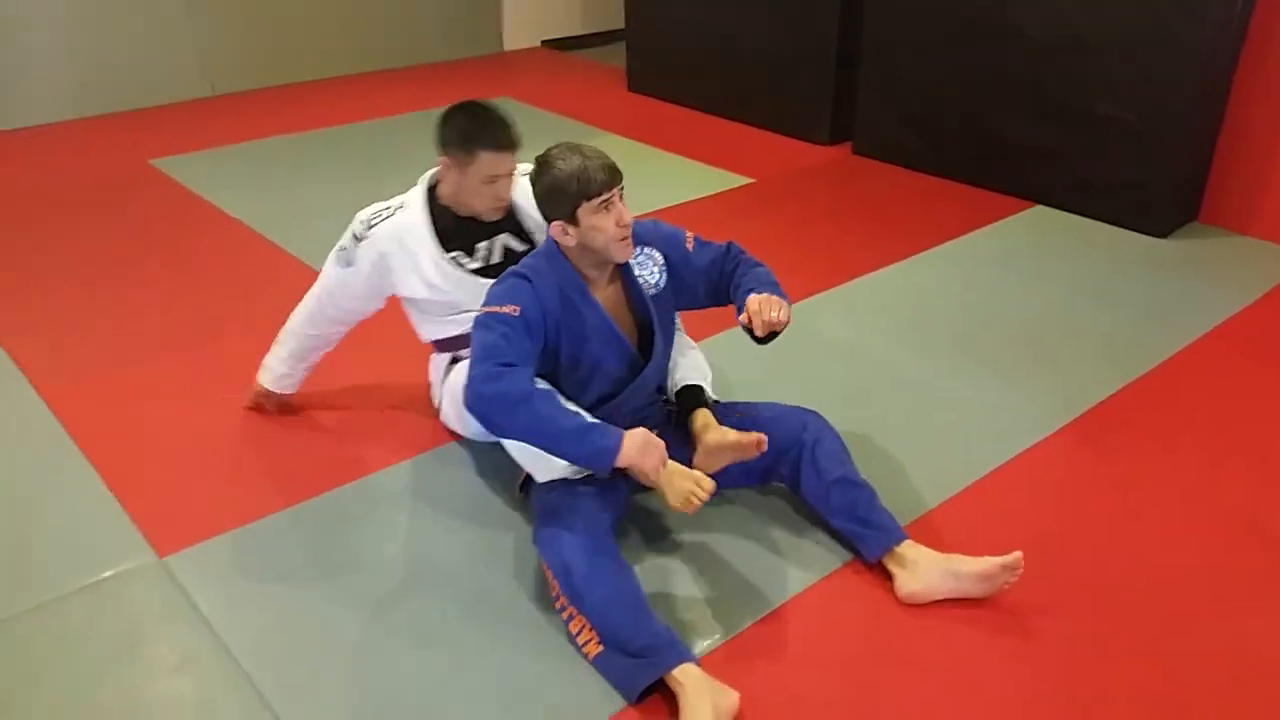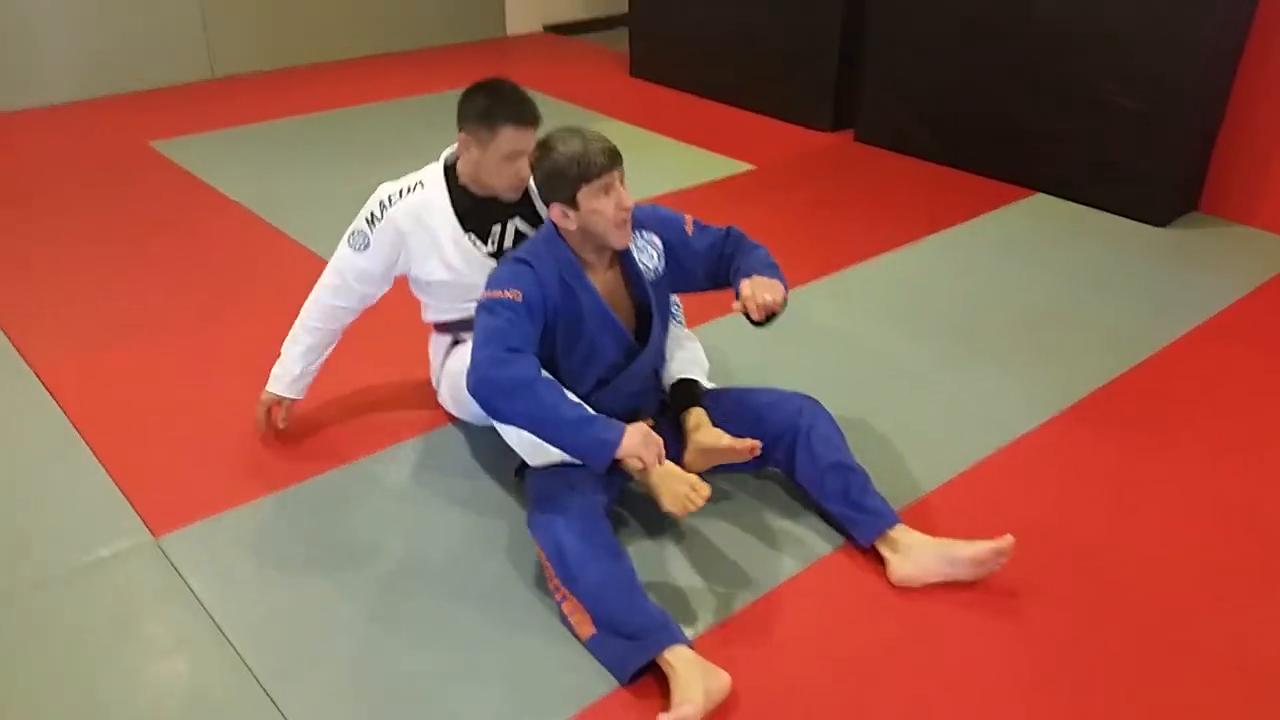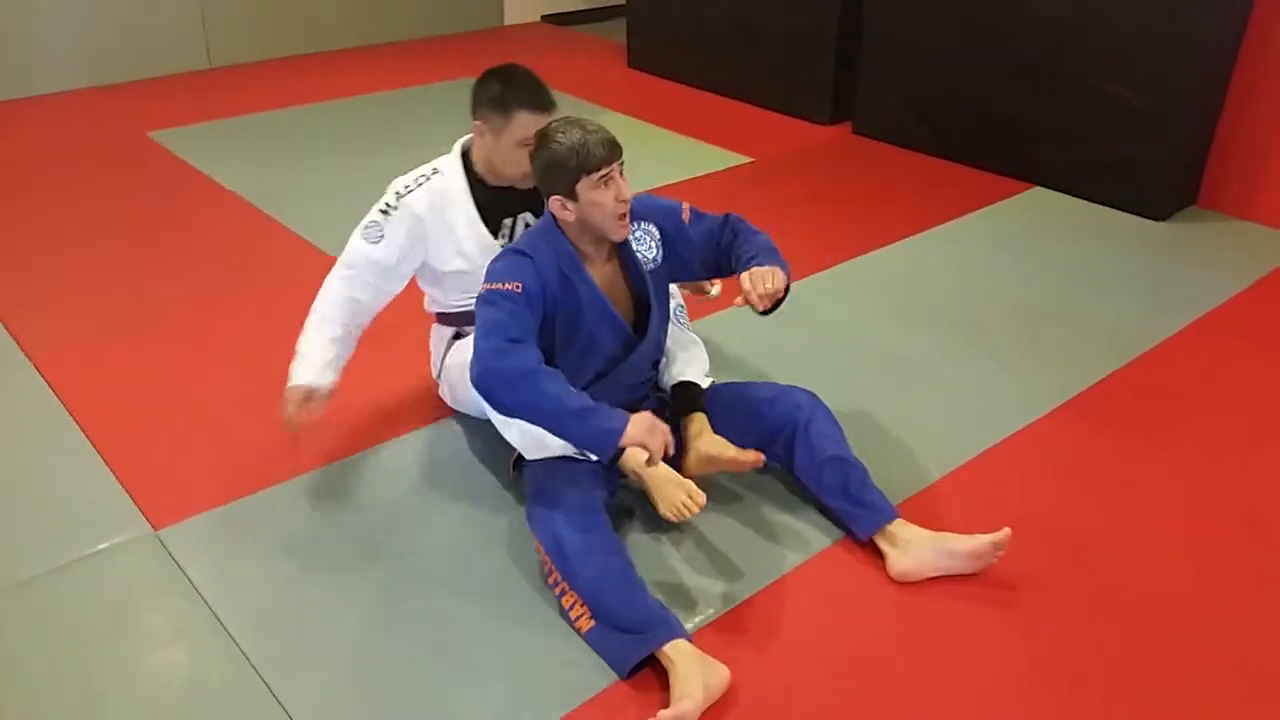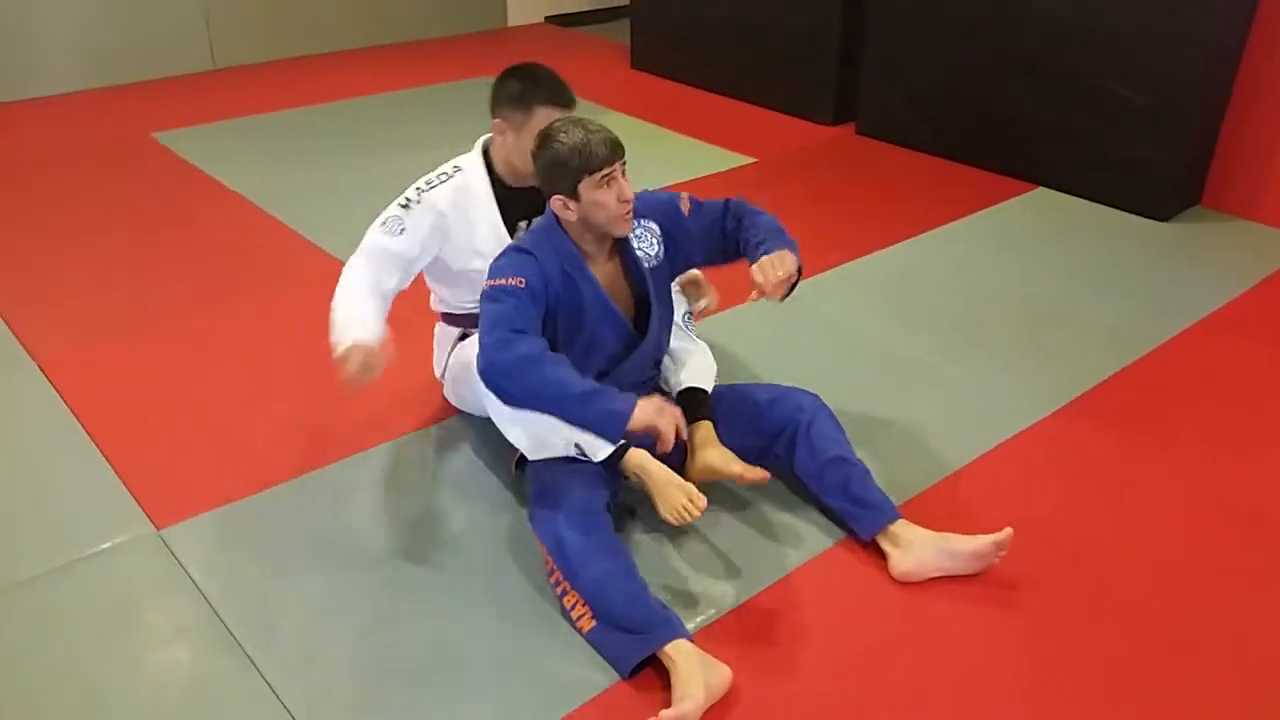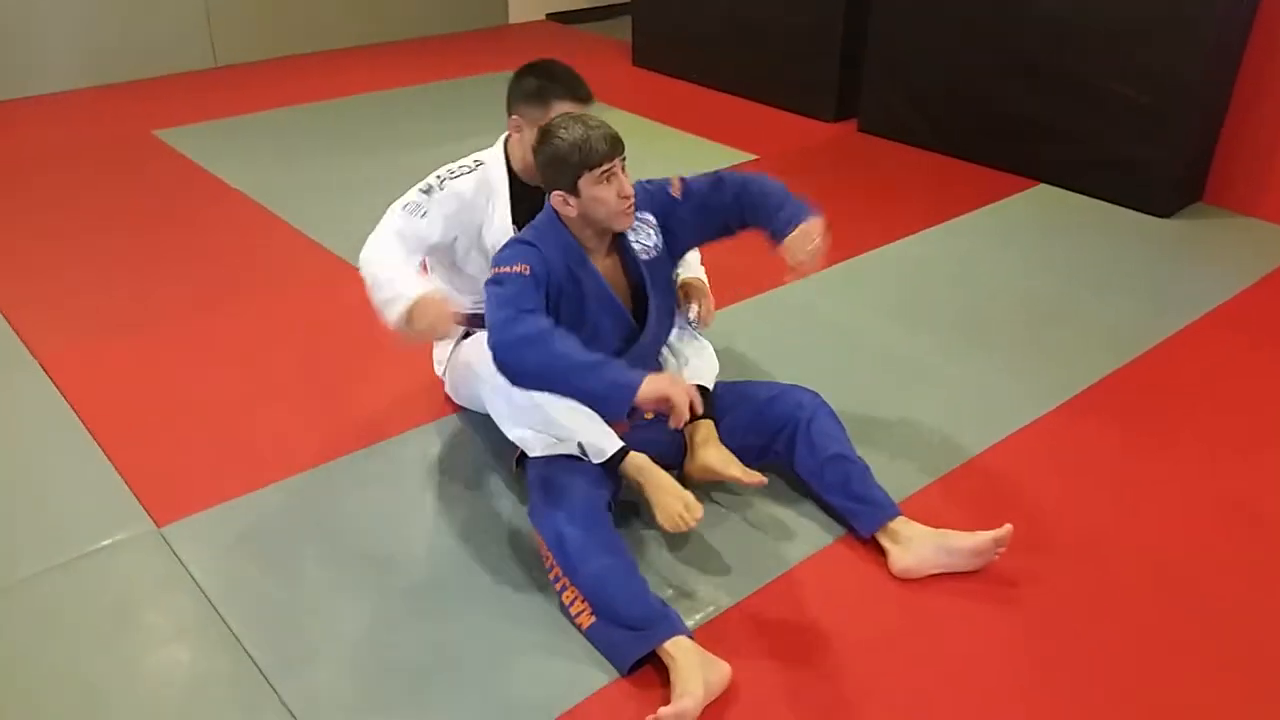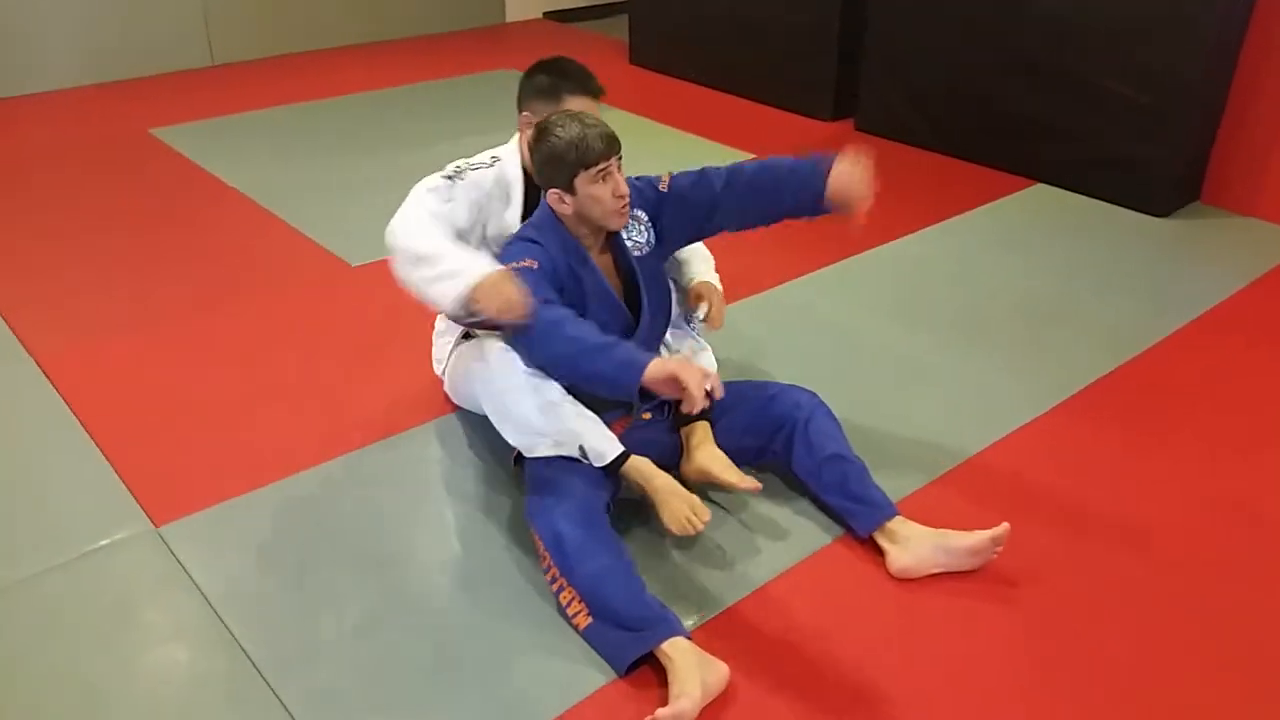
dt=0.1s
person 1, frame 1
left shoulder: (651, 245)
right shoulder: (525, 294)
left elbow: (730, 265)
right elbow: (491, 393)
left wrist: (764, 297)
right wrist: (607, 445)
left hip: (661, 426)
right hip: (580, 454)
left knee: (799, 431)
right knee: (568, 542)
left ankle: (907, 560)
person 1, frame 2
left shoulder: (649, 229)
right shoulder: (526, 278)
left elbow: (730, 248)
right elbow: (495, 378)
left wrist: (760, 279)
right wrist: (606, 438)
left hip: (655, 413)
right hip: (577, 441)
left knee: (795, 416)
right knee: (563, 524)
left ankle: (901, 546)
right ankle: (685, 670)
person 1, frame 3
left shoulder: (648, 220)
right shoulder: (524, 269)
left elbow: (731, 234)
right elbow: (499, 371)
left wrist: (764, 267)
right wrist: (611, 425)
left hip: (653, 405)
right hip: (572, 434)
left knee: (793, 410)
right knee: (562, 517)
left ankle: (899, 538)
right ankle: (685, 663)
person 1, frame 4
left shoulder: (650, 217)
right shoulder: (526, 267)
left elbow: (734, 220)
right elbow: (505, 362)
left wrist: (776, 252)
right wrist: (619, 411)
left hip: (655, 403)
right hip: (576, 432)
left knee: (793, 411)
right knee: (564, 517)
left ankle: (900, 539)
right ankle: (686, 664)
person 1, frame 5
left shoulder: (648, 208)
right shoulder: (527, 260)
left elbow: (733, 195)
right elbow: (520, 348)
left wrist: (795, 218)
right wrist: (634, 385)
left hip: (659, 403)
left knee: (795, 408)
right knee: (565, 516)
left ankle: (902, 535)
right ankle: (686, 659)
person 1, frame 6
left shoulder: (642, 205)
right shoulder: (530, 257)
left elbow: (733, 190)
right elbow: (544, 334)
left wrist: (826, 178)
right wrist: (644, 368)
left hip: (659, 401)
left knee: (792, 408)
right knee: (562, 517)
left ankle: (900, 536)
right ankle: (684, 661)
person 2, frame 1
left shoulder: (527, 192)
right shoulder: (389, 233)
right elbow: (328, 304)
right wrist: (278, 373)
right hip: (474, 369)
left ankle: (701, 428)
right ankle: (645, 465)
person 2, frame 2
right shoulder: (403, 212)
right elbow: (339, 294)
right wrist: (289, 378)
right hip: (472, 354)
left ankle: (695, 427)
right ankle: (643, 462)
person 2, frame 3
right shoulder: (423, 200)
right elbow: (352, 280)
right wrist: (314, 369)
right hip: (475, 342)
left knee: (659, 293)
left ankle: (696, 432)
right ankle: (638, 462)
person 2, frame 4
right shoulder: (444, 198)
right elbow: (371, 269)
left wrist: (682, 269)
right wrist: (360, 334)
right hip: (480, 345)
left knee: (667, 298)
left ankle: (701, 441)
right ankle: (640, 467)
person 2, frame 5
right shoulder: (465, 188)
right elbow: (386, 249)
left wrist: (688, 273)
right wrist: (418, 298)
right hip: (485, 341)
right knee: (494, 364)
left ankle: (703, 439)
right ankle: (641, 470)
person 2, frame 6
right shoulder: (482, 181)
right elbow: (412, 232)
left wrist: (700, 276)
right wrist: (477, 278)
right hip: (481, 343)
left knee: (668, 299)
right knee: (500, 367)
left ankle: (699, 443)
right ankle: (646, 475)
